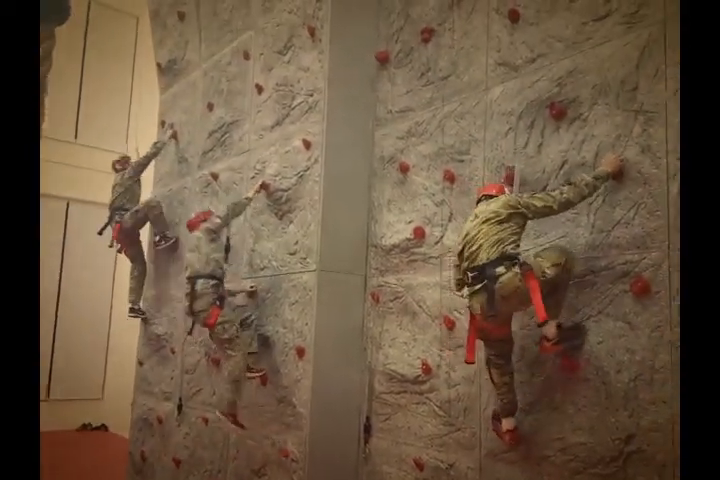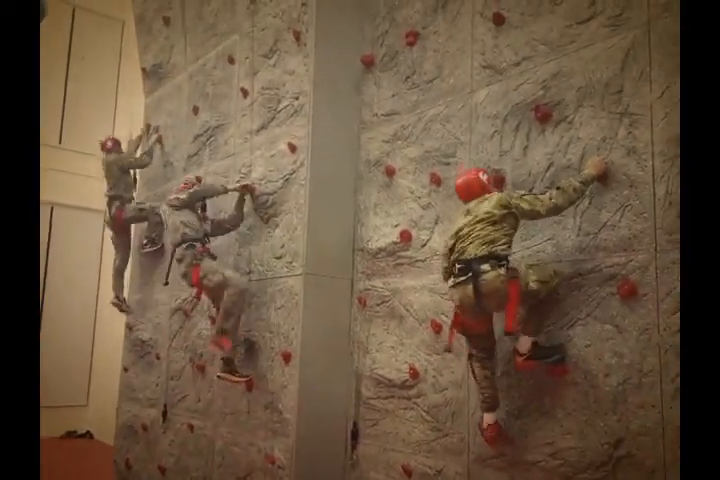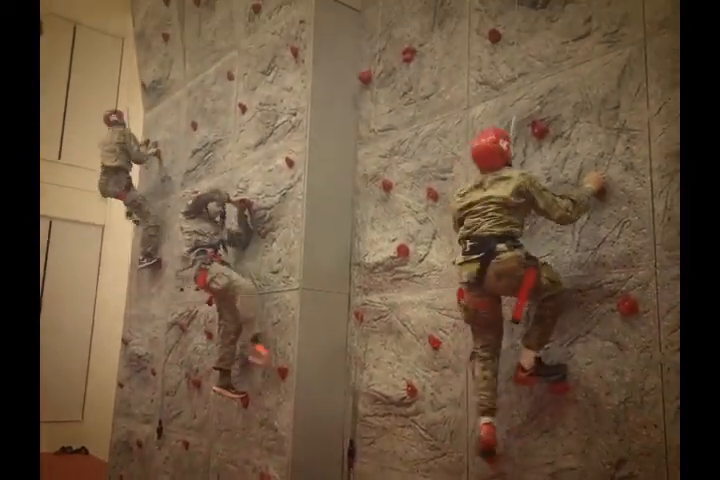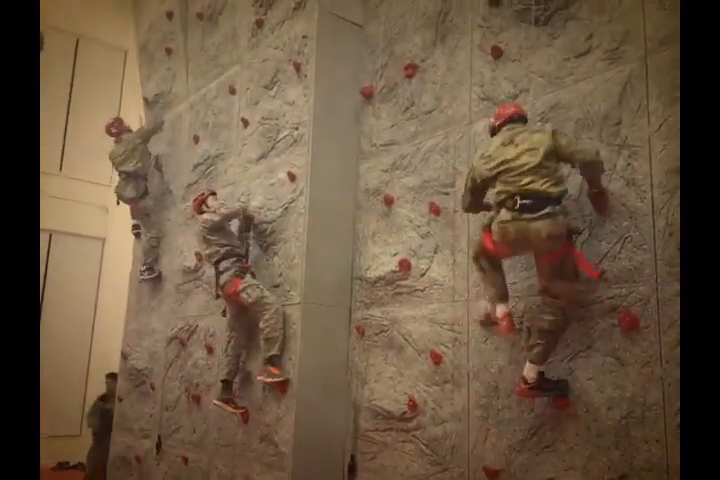
dt=0.5s
person 1, frame 1
left shoulder: (468, 230)
right shoulder: (508, 203)
left elbow: (459, 281)
right elbow: (564, 198)
right wrist: (604, 171)
left hip: (481, 301)
right hip: (510, 284)
left knee: (498, 359)
right knee: (560, 257)
left ankle: (507, 425)
right ankle: (551, 333)
person 1, frame 2
left shoulder: (460, 224)
right shoulder: (502, 200)
left elbow: (446, 270)
right elbow: (553, 202)
right wrist: (589, 175)
left hip: (462, 292)
right hip: (493, 281)
left knee: (481, 353)
right knee: (548, 280)
left ankle: (490, 421)
right ankle: (525, 349)
person 1, frame 3
left shoulder: (462, 194)
right shoulder: (521, 180)
right elbow: (564, 213)
right wrist: (589, 189)
left hip: (471, 270)
right hip: (506, 261)
left knee: (485, 348)
right knee: (550, 291)
left ankle: (486, 424)
right ankle: (528, 364)
person 1, frame 4
left shoulder: (487, 155)
right shoulder: (546, 136)
left elbow: (468, 204)
right elbow: (588, 160)
right wrist: (596, 189)
left hip: (510, 225)
right hip: (550, 223)
left knee: (482, 251)
right knee: (555, 301)
left ankle: (501, 312)
right ankle: (531, 376)
person 2, frame 1
left shoulder: (201, 243)
right shoulder: (202, 232)
right elbow: (227, 214)
left wrist: (235, 291)
right wrist: (251, 195)
left hip: (202, 296)
right hip: (208, 296)
left knee: (245, 318)
right knee: (236, 349)
left ankle: (242, 366)
right ankle: (230, 406)
person 2, frame 2
left shoulder: (202, 220)
right shoulder: (173, 203)
left elbow: (231, 223)
right elbow: (201, 191)
left wrist: (241, 198)
right wrist: (229, 188)
left hip: (202, 260)
right hip: (193, 260)
left knee: (228, 309)
right knee: (238, 284)
left ankle: (227, 365)
right ankle: (221, 335)
person 2, frame 3
left shoulder: (219, 228)
right shoulder: (190, 214)
left elbow: (243, 242)
right elbow: (204, 195)
left wrist: (243, 213)
right wrist: (230, 199)
left hip: (216, 266)
right hip: (205, 264)
left knee: (229, 322)
right knee: (244, 287)
left ankle: (224, 380)
right ankle: (254, 341)
person 2, frame 4
left shoulder: (221, 230)
right shoulder: (207, 221)
left elbow: (242, 251)
right elbow: (227, 213)
left wrist: (244, 227)
right wrist: (242, 212)
left hip: (231, 279)
right hip: (234, 275)
left knee: (237, 336)
right knee: (271, 307)
left ankle: (225, 393)
right ankle: (271, 365)
person 3, frame 1
left shoulder: (121, 180)
right shoulder: (128, 174)
right elbow: (149, 155)
left wrist: (143, 207)
right wrist: (166, 138)
left hip: (123, 226)
right hip: (124, 222)
left knee: (139, 265)
right knee: (153, 204)
left ankle: (134, 305)
right ankle: (161, 237)
person 3, frame 2
left shoulder: (112, 161)
right shoulder: (115, 159)
left elbow: (129, 152)
right elbow: (143, 161)
left wrist: (143, 136)
right wrist: (153, 140)
left hip: (115, 213)
right hip: (120, 209)
left knee: (121, 257)
right knee: (156, 210)
left ankle: (118, 296)
right ankle: (151, 241)
person 3, frame 3
left shoulder: (105, 139)
right shoulder: (124, 132)
right elbow: (138, 158)
left wrist: (140, 147)
right wrist: (151, 152)
left hip: (105, 182)
right hip: (119, 180)
right knee: (149, 220)
left ankle: (131, 213)
right ankle: (147, 256)
person 3, frame 4
left shoulder: (114, 151)
right shoulder: (136, 137)
right elbow: (157, 124)
left wrist: (150, 160)
left hip: (122, 188)
right hip: (136, 187)
right knee: (151, 230)
left ankle: (136, 223)
right ankle: (147, 268)
